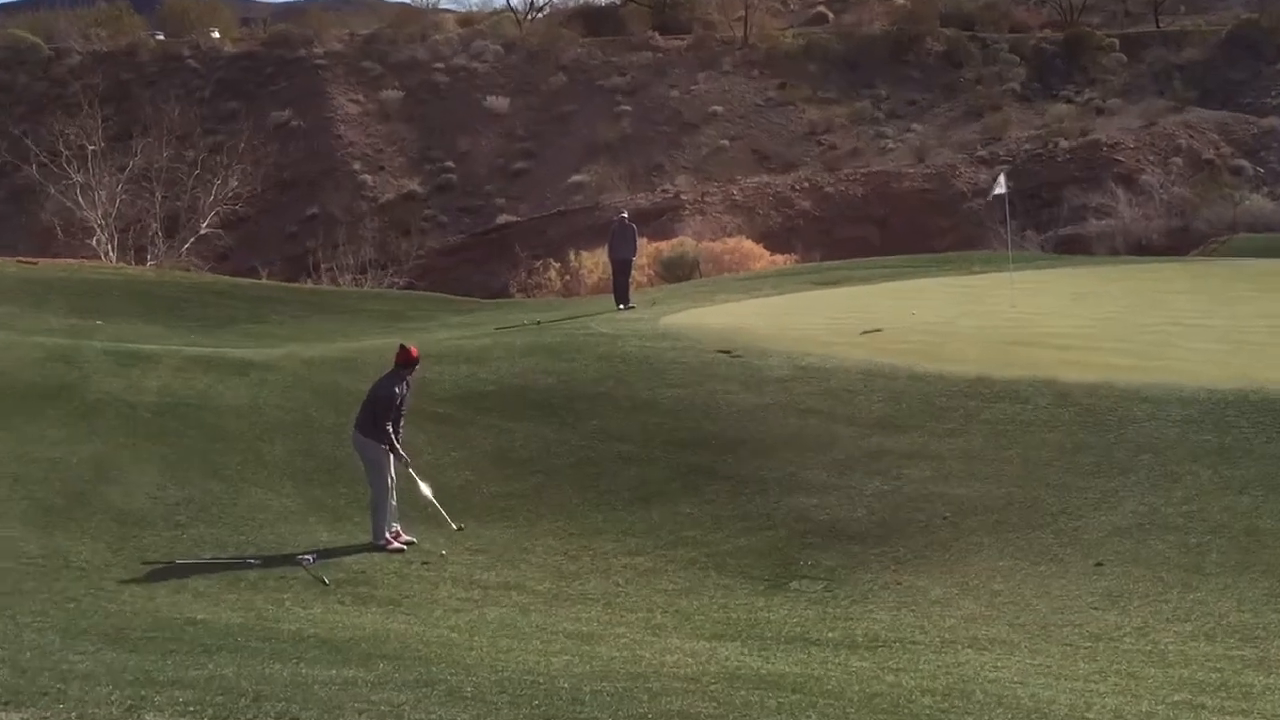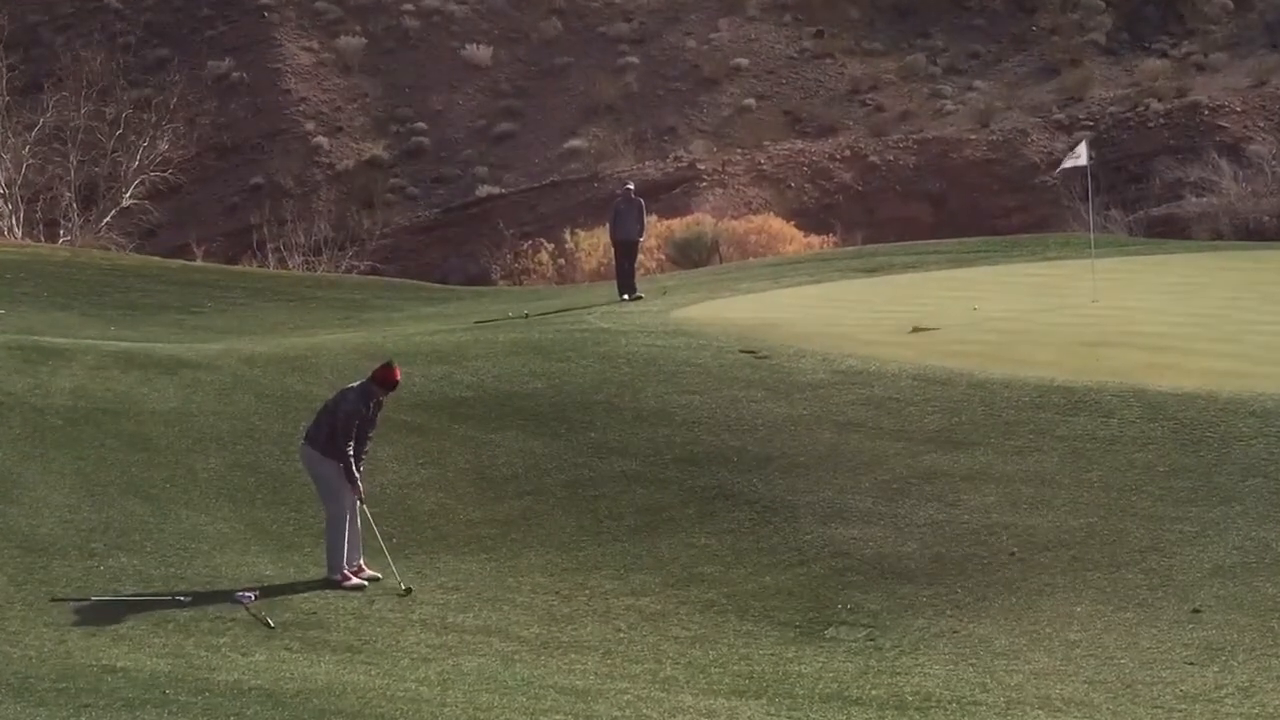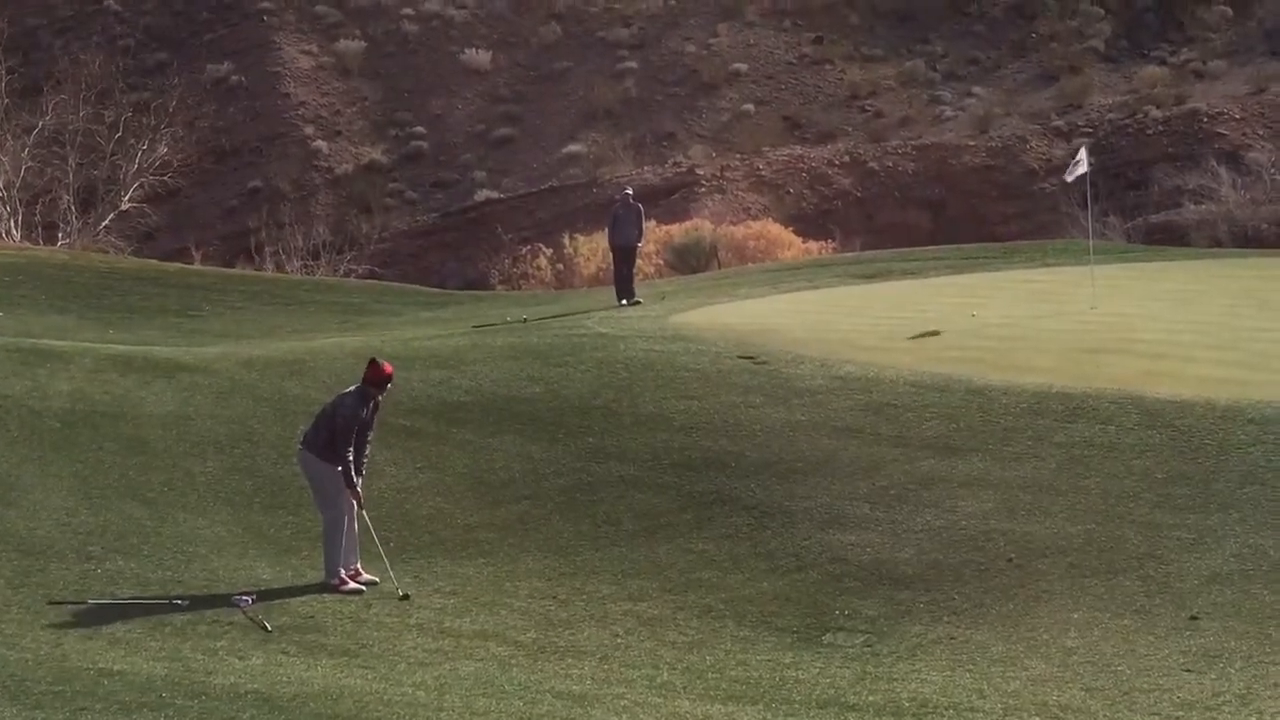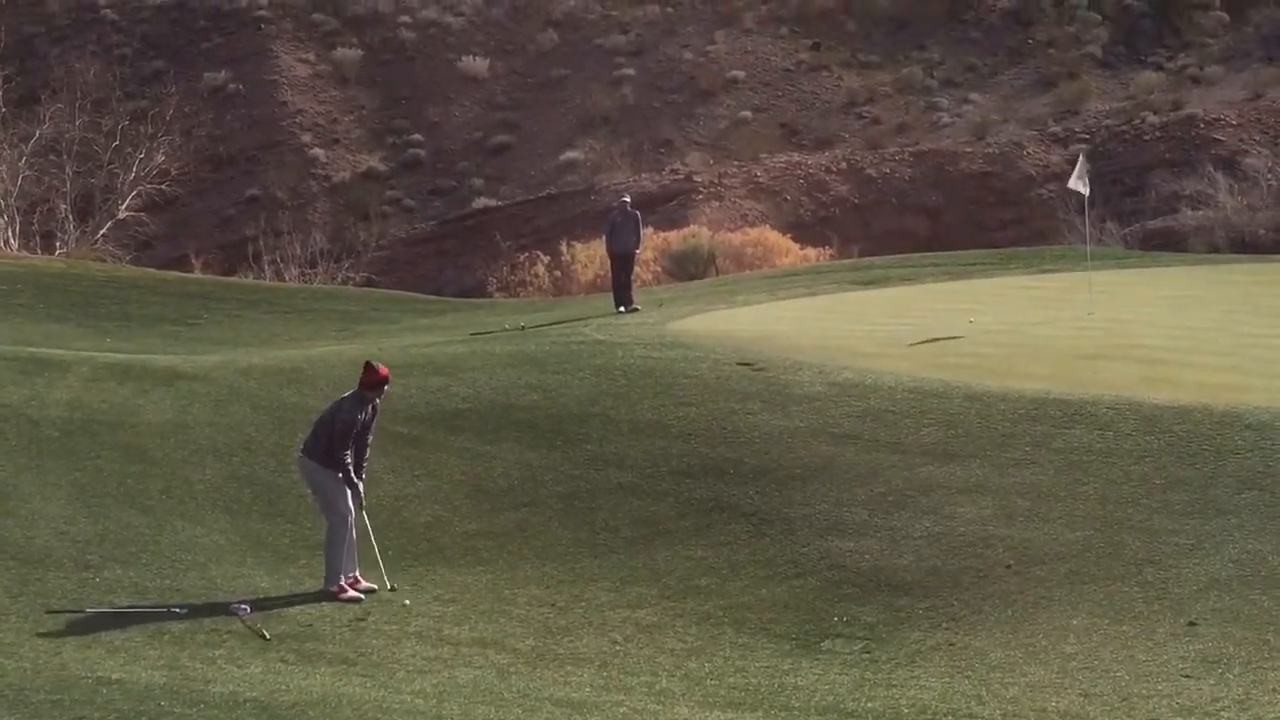
dt=1s
person 1, frame 1
left shoulder: (404, 382)
right shoulder: (389, 388)
left elbow: (399, 415)
right elbow: (383, 424)
left wrist: (397, 443)
right wrist: (396, 449)
left hip: (381, 437)
right hip: (368, 438)
left knee: (390, 482)
right knee: (382, 486)
left ankle: (392, 529)
right ankle: (381, 537)
person 1, frame 2
left shoulder: (375, 400)
right shoulder: (352, 401)
left elbow: (364, 438)
right elbow: (345, 444)
left wrist: (357, 471)
right wrist: (354, 479)
left hip: (335, 453)
right hip: (318, 452)
left knee: (351, 505)
right knee: (339, 508)
left ankle: (353, 563)
right ankle: (337, 571)
person 1, frame 3
left shoulder: (373, 402)
right shoulder: (350, 405)
left elbow: (363, 440)
right elbow: (344, 448)
left wrist: (358, 476)
right wrist: (351, 484)
left hip: (332, 457)
right hip: (316, 456)
left knee: (348, 509)
right knee: (336, 513)
left ankle: (351, 567)
right ankle: (334, 576)
person 1, frame 4
left shoulder: (371, 405)
right shoulder: (349, 410)
left elbow: (363, 444)
right elbow: (341, 452)
left wrist: (359, 478)
right wrist: (354, 485)
left hip: (333, 463)
right hip: (317, 463)
left knee: (347, 516)
right knee: (340, 518)
left ankle: (349, 575)
right ankle: (334, 583)
